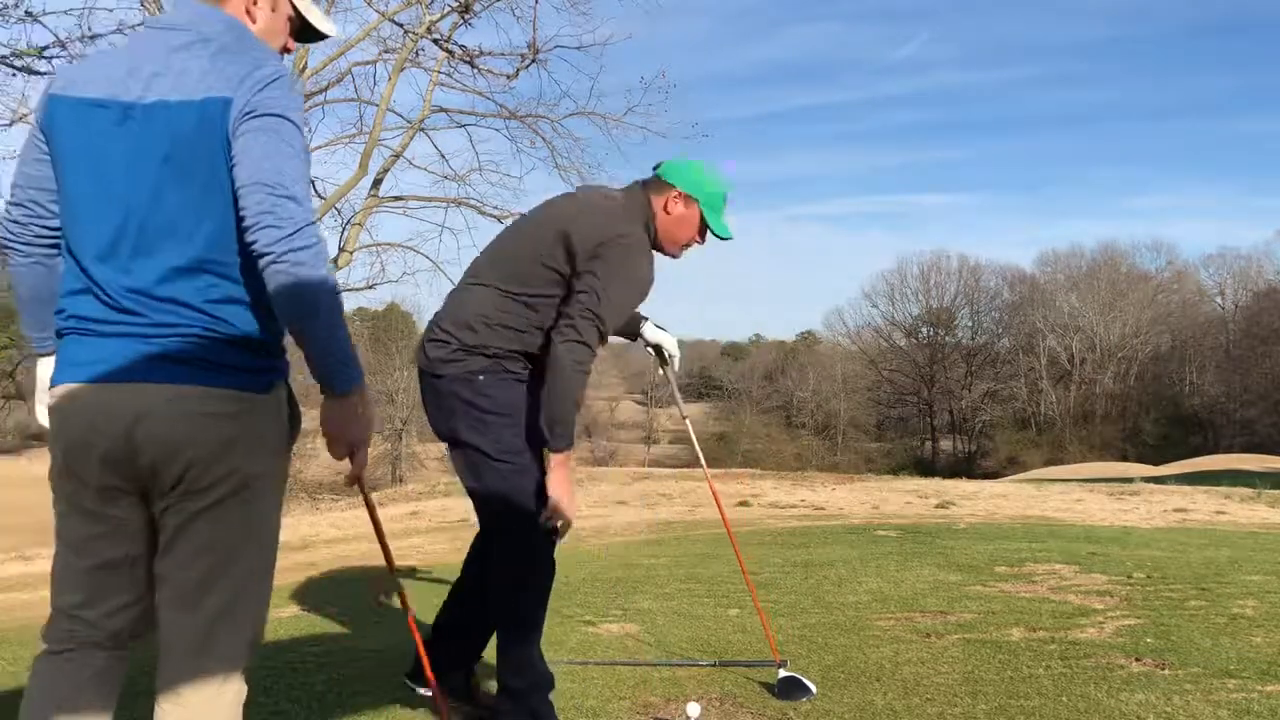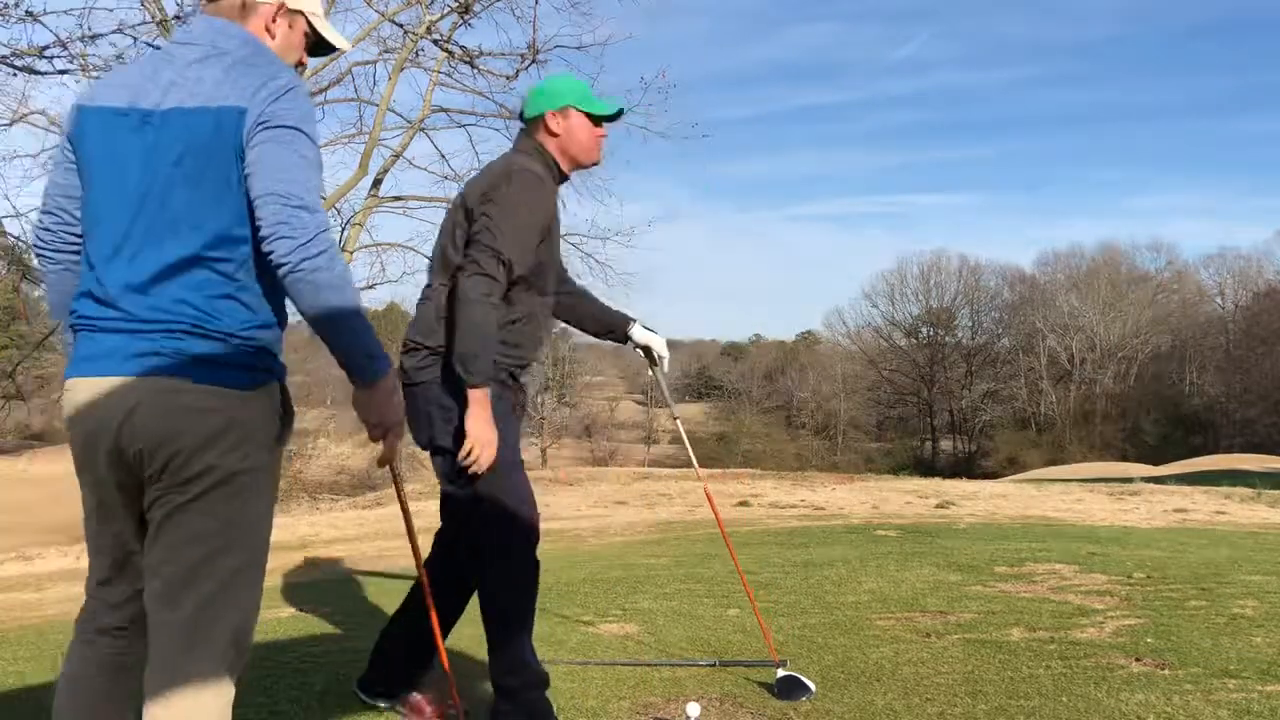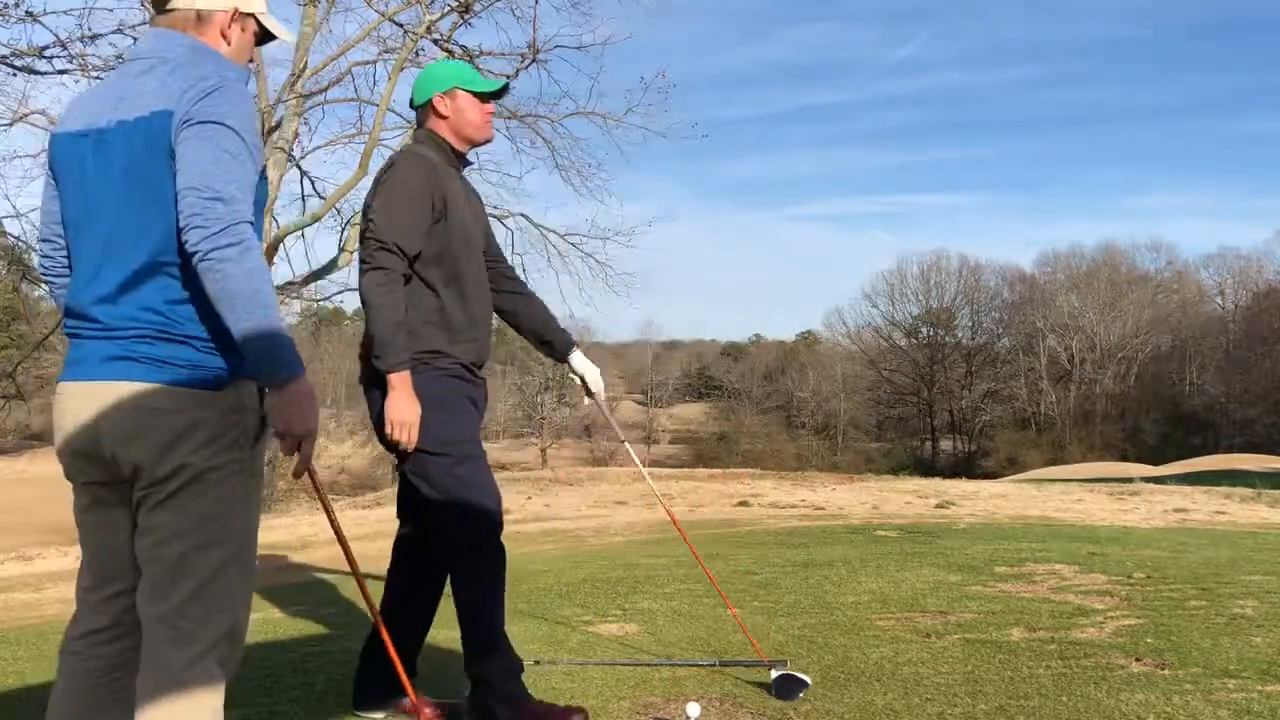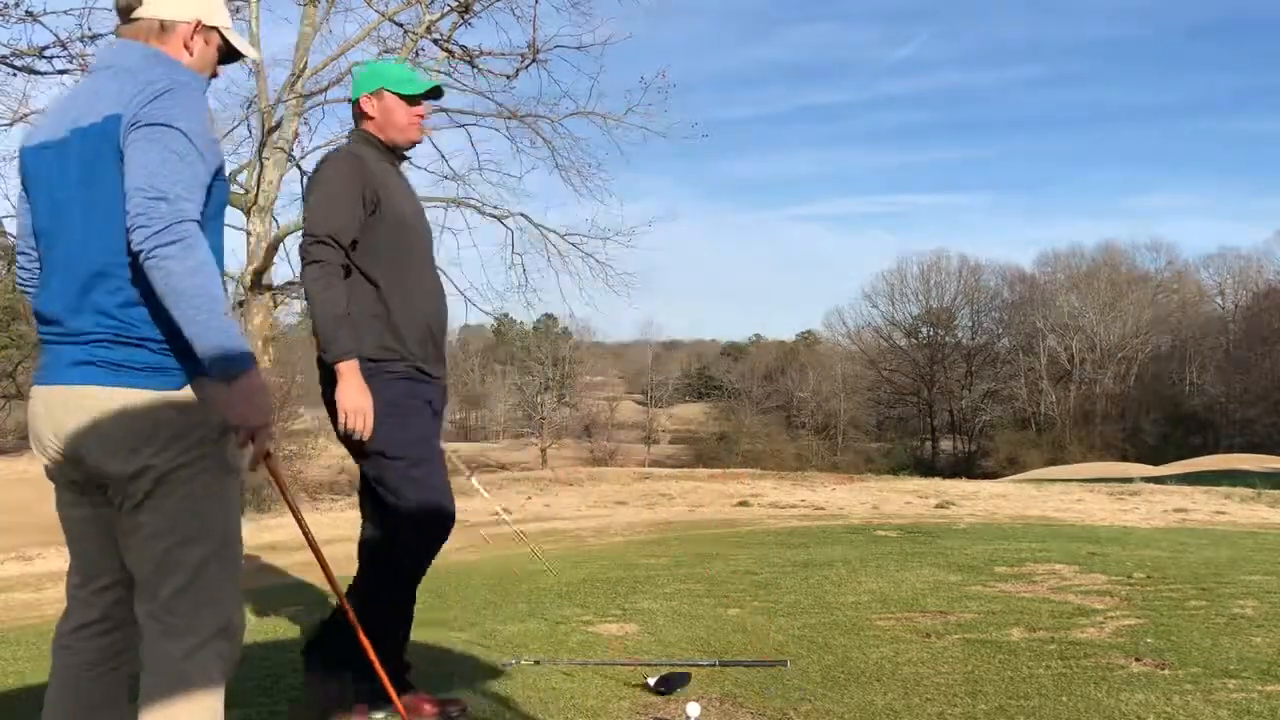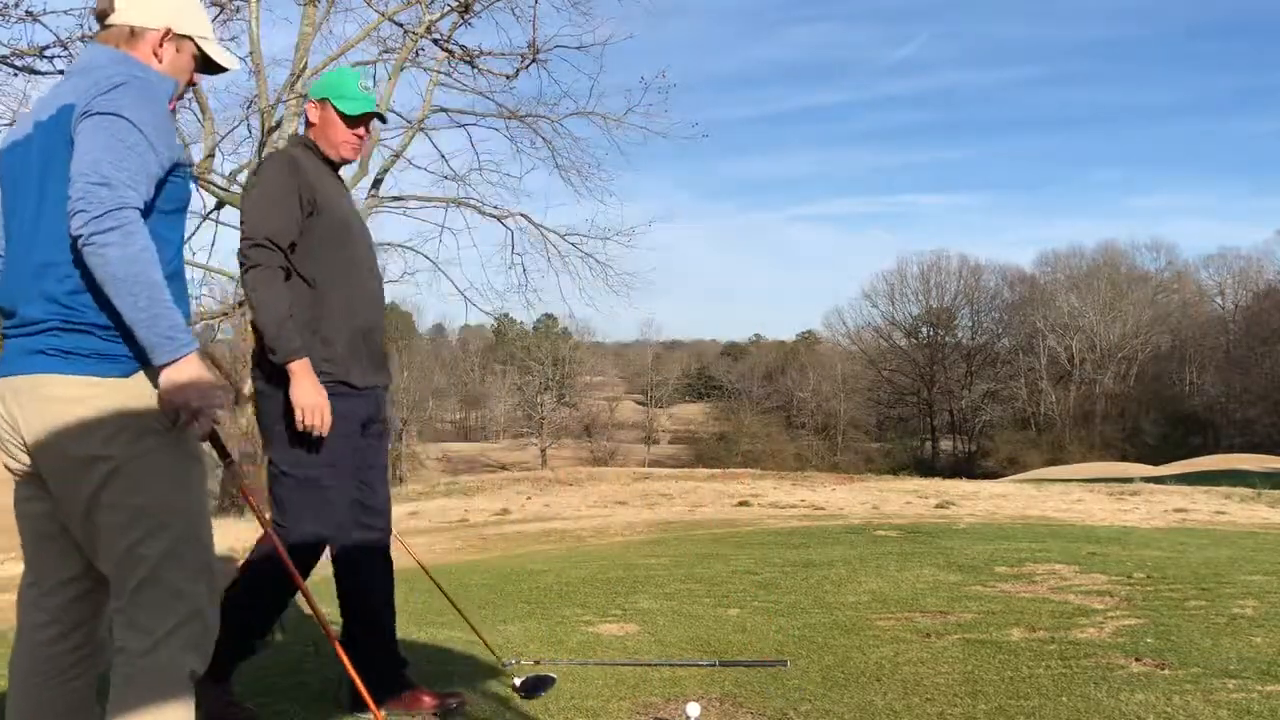
dt=0.3s
person 1, frame 1
left shoulder: (76, 78)
right shoulder: (254, 79)
right elbow: (284, 243)
right wrist: (344, 387)
left hip: (89, 396)
right hip: (220, 398)
left knee: (81, 639)
right knee: (207, 648)
person 1, frame 2
left shoulder: (104, 93)
right shoulder: (266, 89)
left elbow: (57, 243)
right elbow: (297, 247)
right wrist: (374, 374)
left hip: (98, 392)
right hip: (217, 395)
left knee: (112, 613)
right knee: (200, 637)
person 1, frame 3
left shoulder: (79, 113)
right shoulder: (210, 89)
left elbow: (56, 261)
right elbow: (217, 239)
right wrist: (286, 376)
left hip: (86, 395)
right hip: (191, 397)
left knee: (105, 616)
right knee: (191, 634)
person 1, frame 4
left shoulder: (51, 123)
right shoulder: (168, 95)
left elbow: (32, 269)
right elbow: (164, 238)
right wrist: (237, 368)
left hip: (62, 394)
right hip: (156, 396)
left knee: (99, 612)
right knee: (193, 624)
person 1, frame 5
right shoulder: (129, 93)
right elbow: (104, 221)
right wrist: (179, 354)
right hip: (112, 391)
left knee: (59, 615)
right knee: (170, 613)
person 2, frame 1
left shoulder: (606, 202)
right shoulder: (629, 249)
right elbow: (570, 351)
left wrist: (638, 326)
right wrist: (557, 463)
left hip: (466, 363)
right hip: (477, 369)
left knee: (511, 524)
right knee: (527, 532)
left ankle: (444, 665)
person 2, frame 2
left shoulder: (525, 188)
right shoulder: (524, 186)
left elbow: (555, 291)
right elbow: (476, 290)
left wrist: (628, 330)
right wrist: (480, 403)
left hip: (474, 387)
right hip: (457, 386)
left knee: (470, 533)
right knee: (509, 532)
person 2, frame 3
left shoulder: (460, 189)
right shoulder: (412, 171)
left elbow: (503, 284)
right elbow: (380, 276)
left wrist: (568, 350)
right wrist: (399, 381)
left hip: (449, 381)
right hip: (418, 381)
left knee: (430, 533)
right knee: (474, 524)
person 2, frame 4
left shoulder: (395, 181)
right shoulder: (345, 168)
right elbow: (323, 270)
left wrist: (426, 388)
right wrist: (347, 370)
left hip: (413, 379)
right hip: (374, 379)
left knee: (404, 524)
right knee: (424, 516)
right ankle: (335, 653)
person 2, frame 5
left shoulder: (335, 189)
right shoulder: (283, 170)
right elbow: (263, 271)
right wrist: (298, 369)
left hip: (359, 390)
right hip: (310, 387)
left knee: (367, 534)
right knee: (304, 535)
right ankle: (210, 666)
